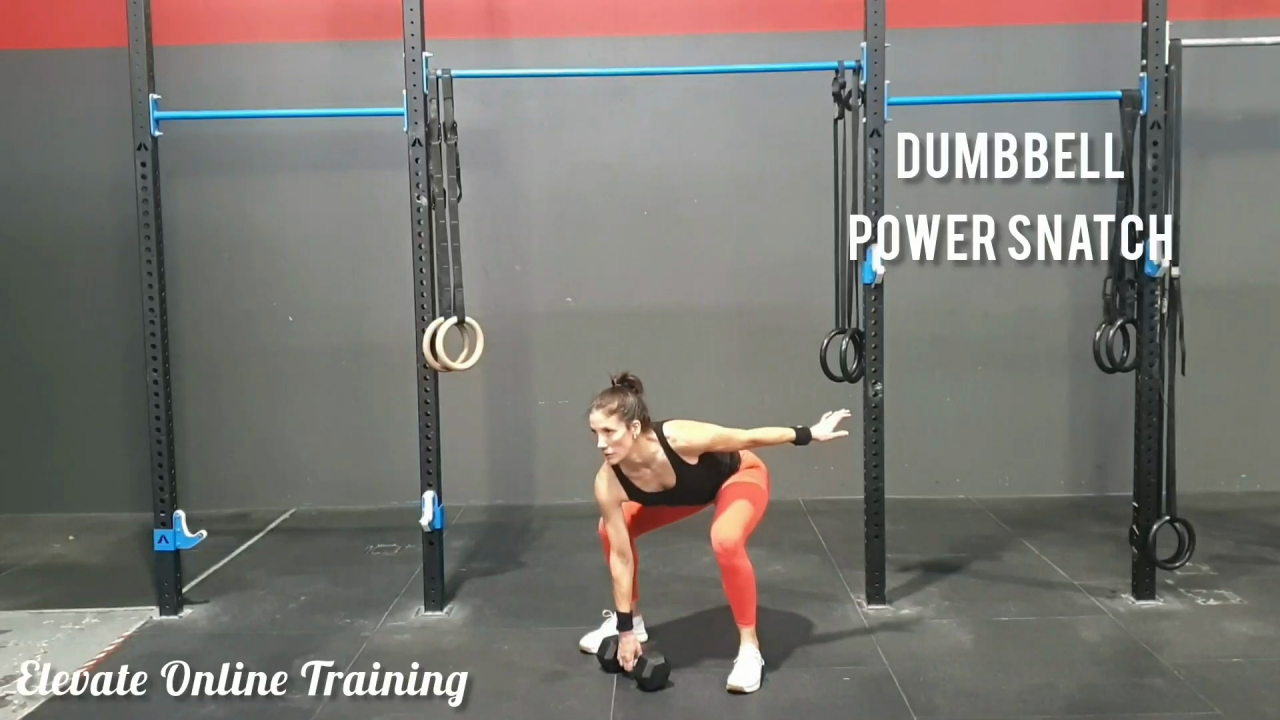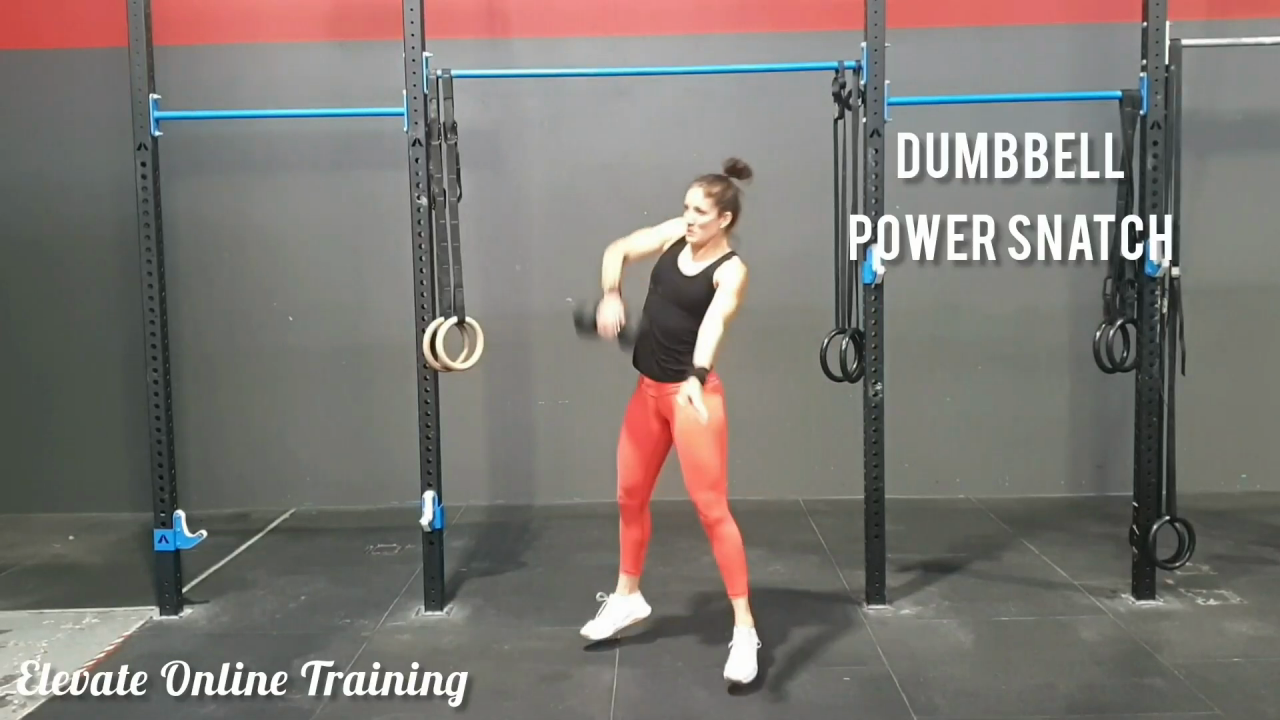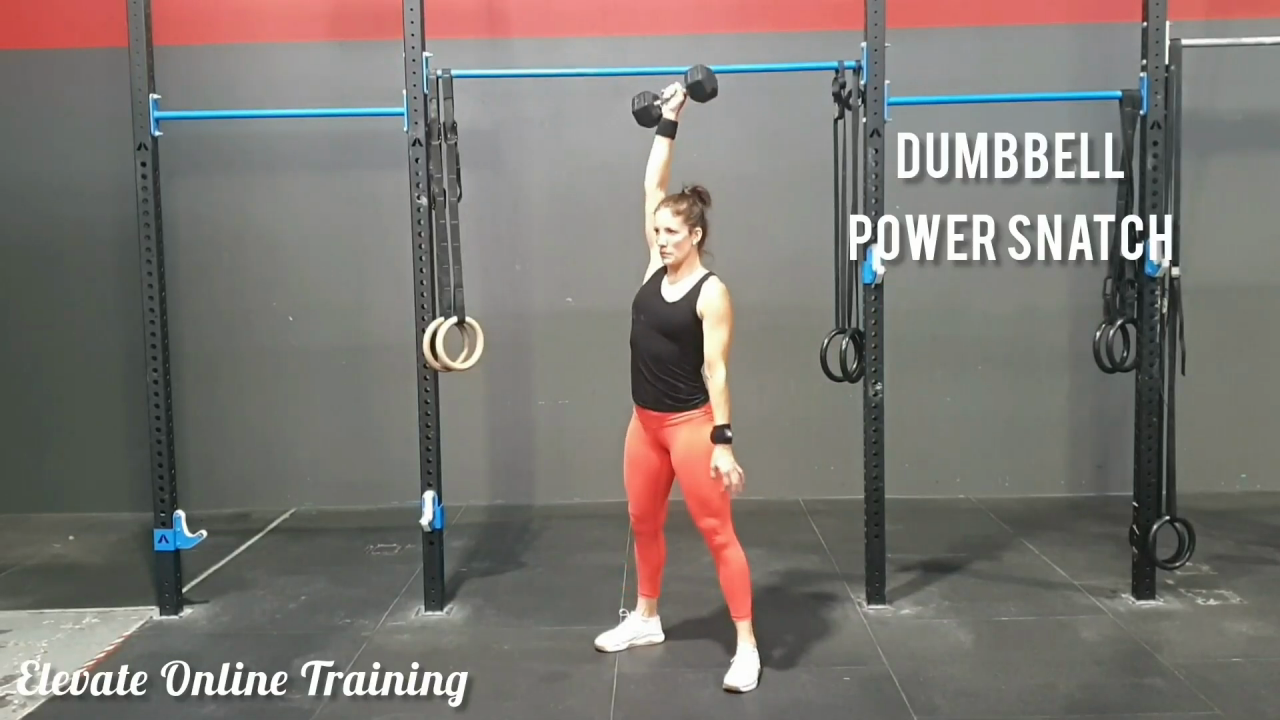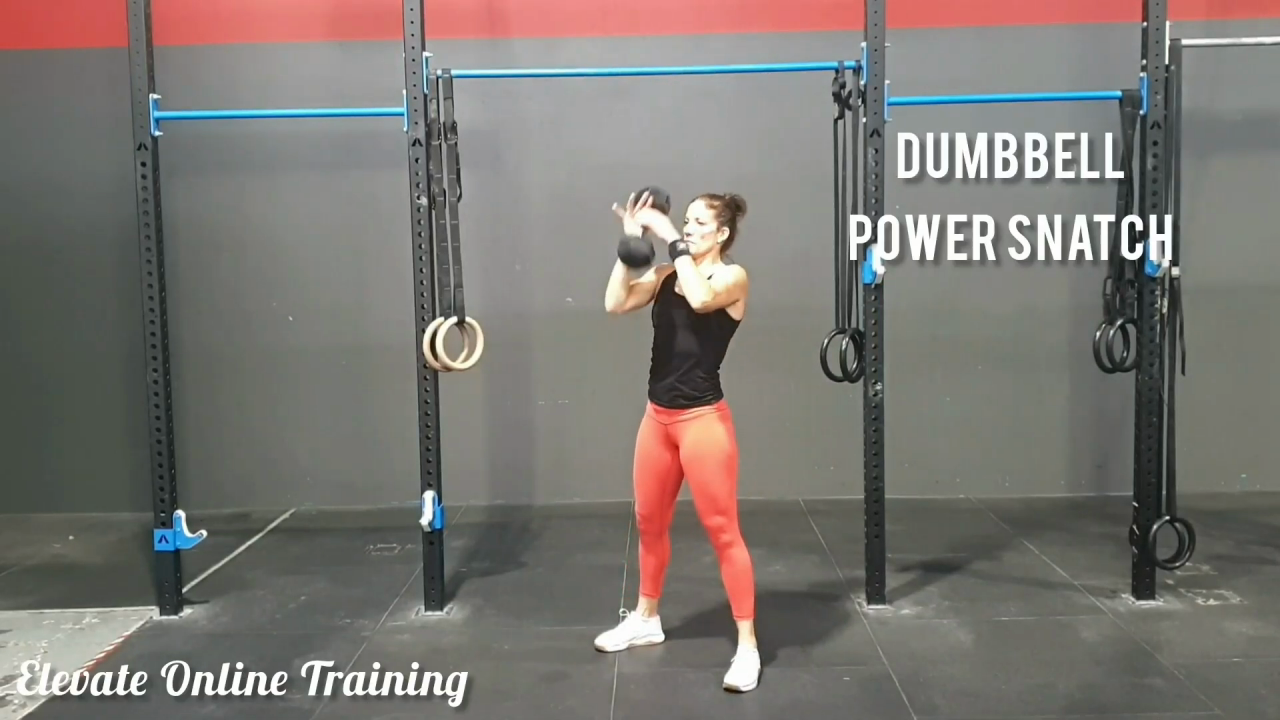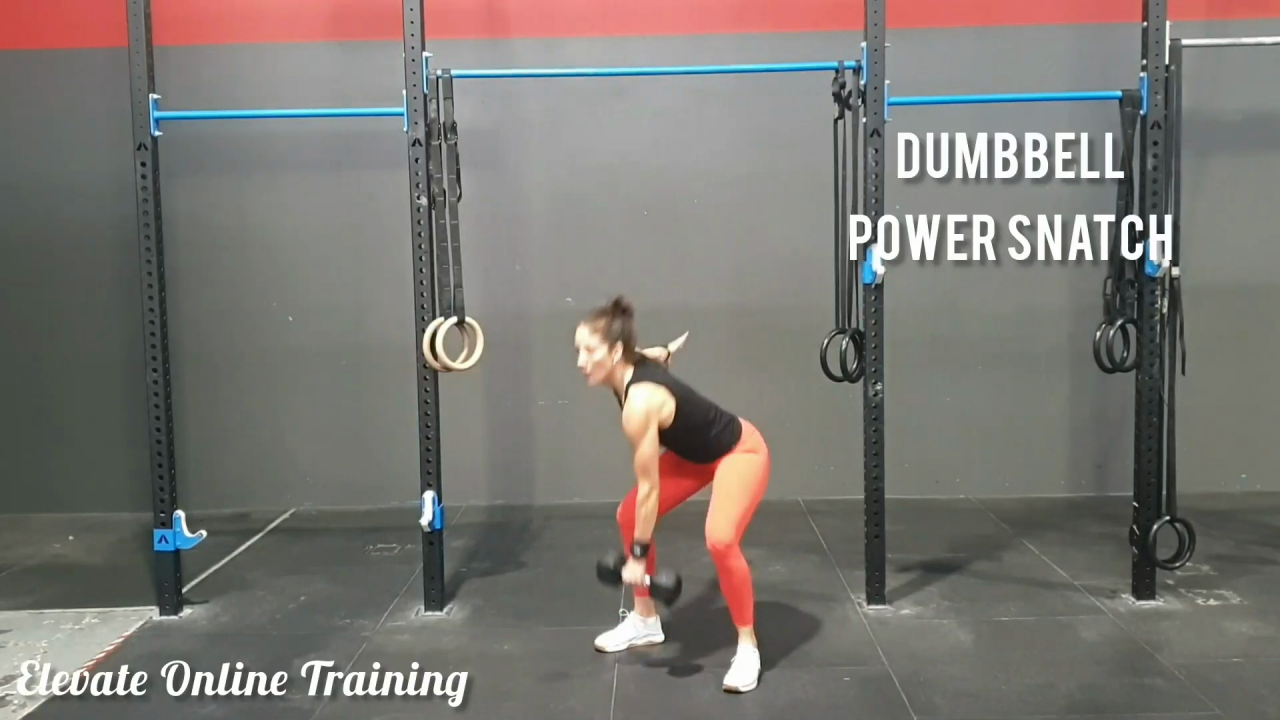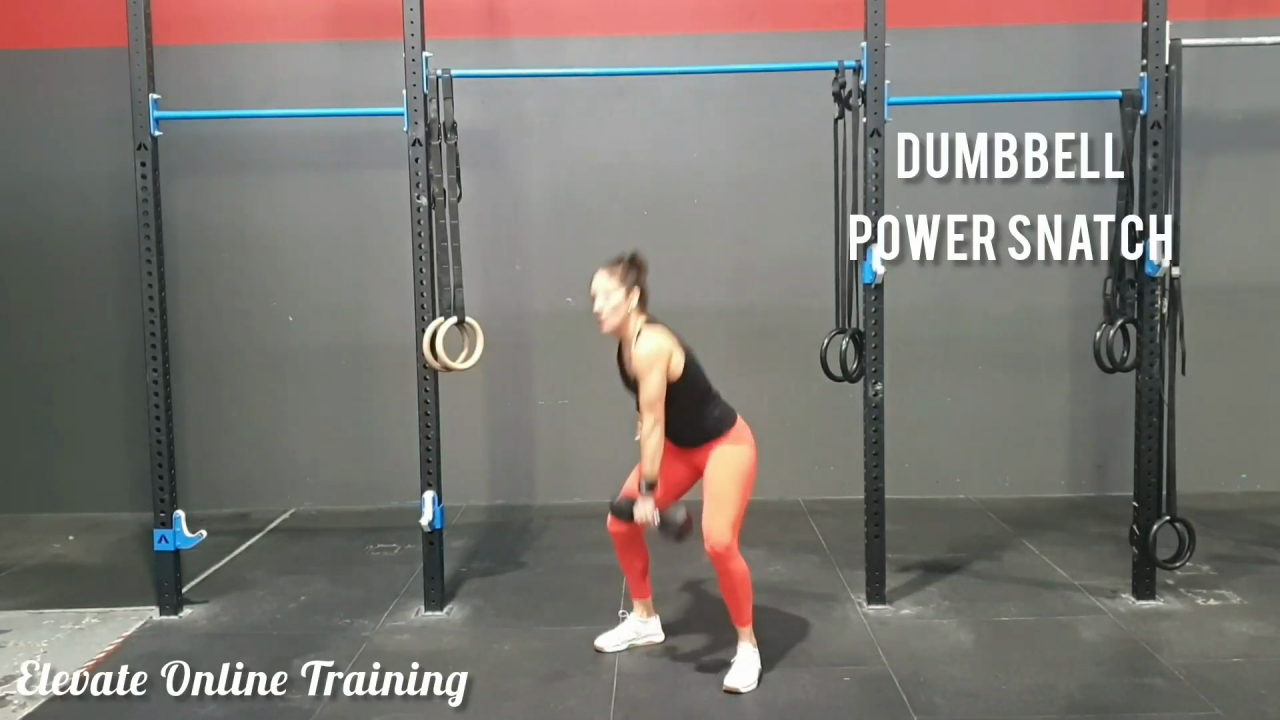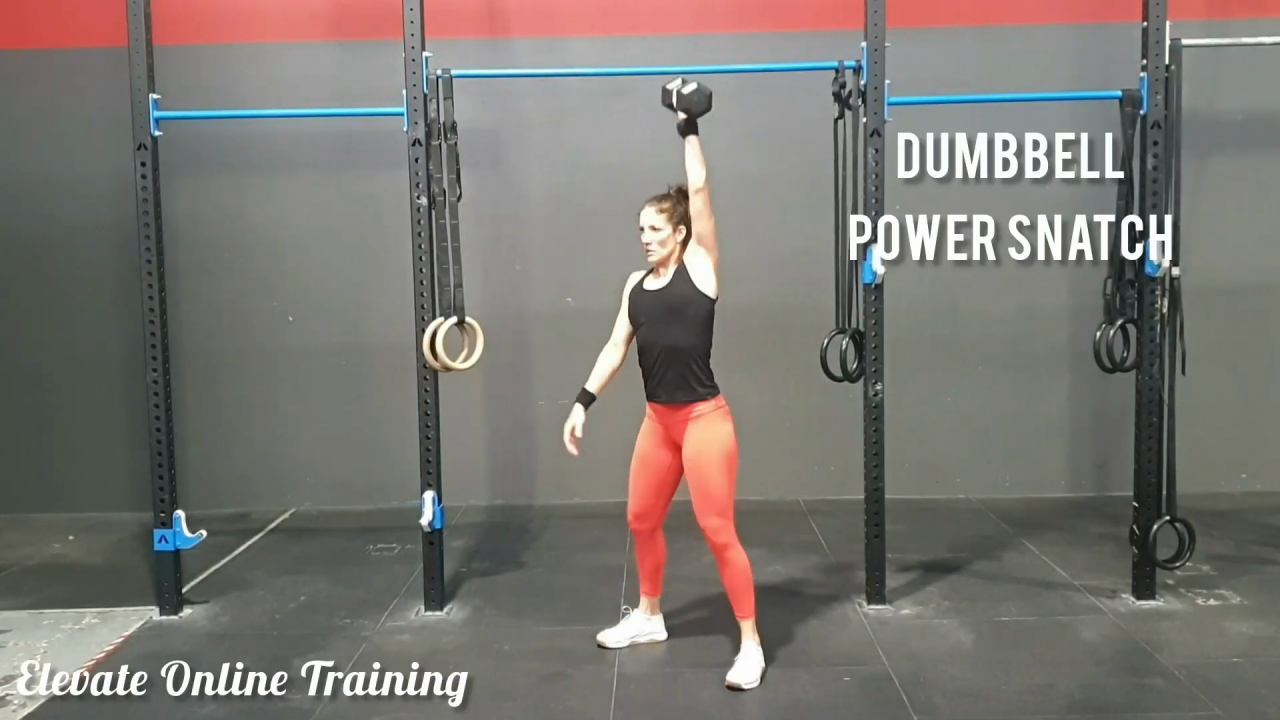
dt=0.7s
person 1, frame 1
left shoulder: (680, 439)
right shoulder: (608, 482)
left elbow: (748, 438)
right elbow: (622, 553)
left wrist: (807, 434)
right wrist: (626, 627)
left hip: (741, 475)
right hip: (691, 492)
left knee: (726, 540)
right knee: (610, 531)
left ankle: (750, 647)
right ankle: (626, 618)
person 1, frame 2
left shoulder: (732, 269)
right shoulder: (673, 235)
left elbow: (715, 325)
right elbow: (616, 250)
left wrist: (698, 379)
right wrist: (610, 294)
left hip: (694, 393)
right hip: (646, 390)
left knee: (710, 506)
right knee: (630, 496)
left ankle: (744, 629)
right ankle: (627, 596)
person 1, frame 3
left shoulder: (711, 292)
right shoulder: (657, 267)
left elbow: (717, 372)
right elbow: (651, 186)
left wrist: (722, 442)
right wrist: (668, 123)
left hip: (691, 427)
right hip: (645, 423)
left knee: (717, 534)
right knee: (644, 524)
left ankle: (746, 646)
right ankle: (645, 619)
person 1, frame 4
left shoulder: (732, 277)
right shoulder: (668, 276)
left elbow: (700, 297)
right elbow: (616, 304)
left wrist: (672, 240)
right wrist: (631, 238)
left hip: (704, 422)
right hip: (657, 418)
left knee: (722, 531)
right knee: (649, 522)
left ankle: (748, 647)
right ankle: (646, 619)
person 1, frame 5
left shoulder: (641, 398)
right shoulder: (629, 365)
left elbow: (649, 491)
right elbow: (656, 357)
left wrist: (638, 556)
right wrist: (667, 352)
left hip: (741, 453)
right hip: (694, 453)
left knee: (721, 540)
right knee: (627, 515)
left ankle: (748, 647)
right ankle: (646, 624)
person 1, frame 6
left shoulder: (650, 344)
right shoulder: (628, 339)
left elbow: (653, 424)
left wrist: (649, 494)
left hip: (726, 443)
right hip: (680, 444)
left knee: (718, 542)
right knee: (621, 524)
left ankle: (748, 647)
right ankle: (644, 618)
person 1, frame 7
left shoulder: (698, 265)
right shoulder: (635, 285)
left elbow: (698, 191)
right elbow: (616, 348)
left wrist: (688, 128)
right wrist: (582, 403)
left hip: (703, 419)
right hip: (657, 420)
left knee: (718, 532)
right knee: (642, 523)
left ankle: (751, 644)
right ankle: (648, 617)
